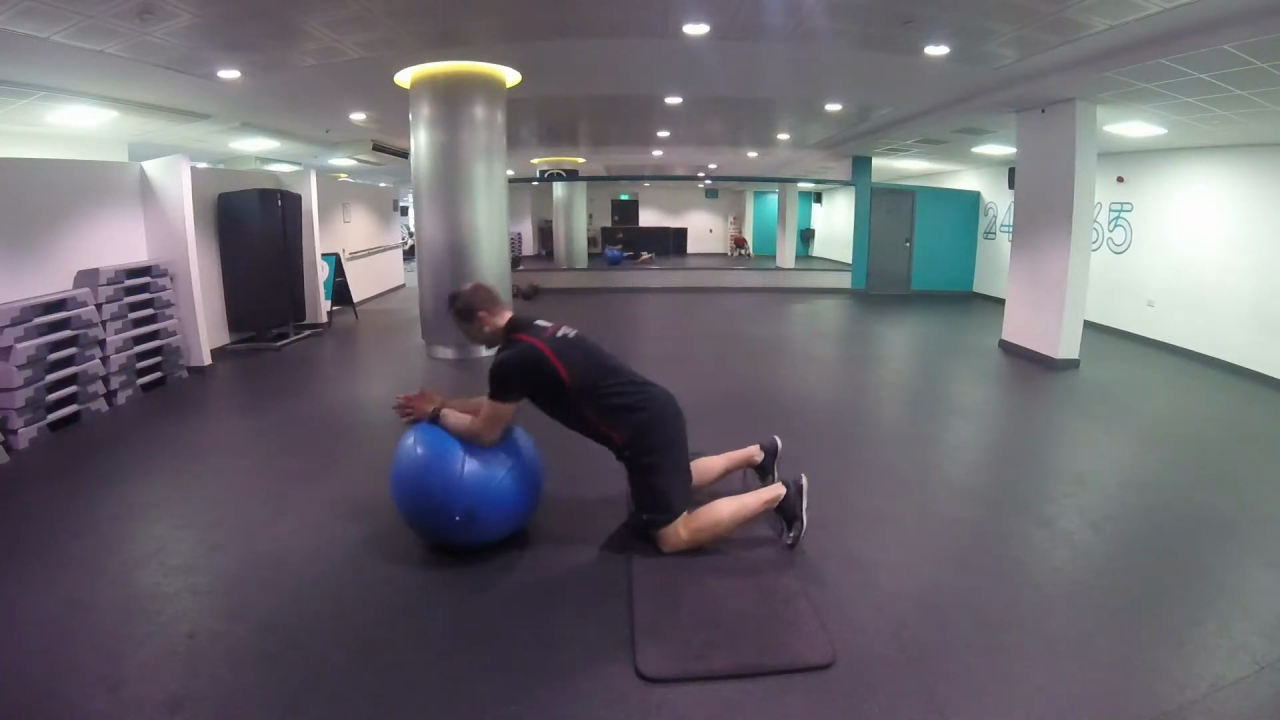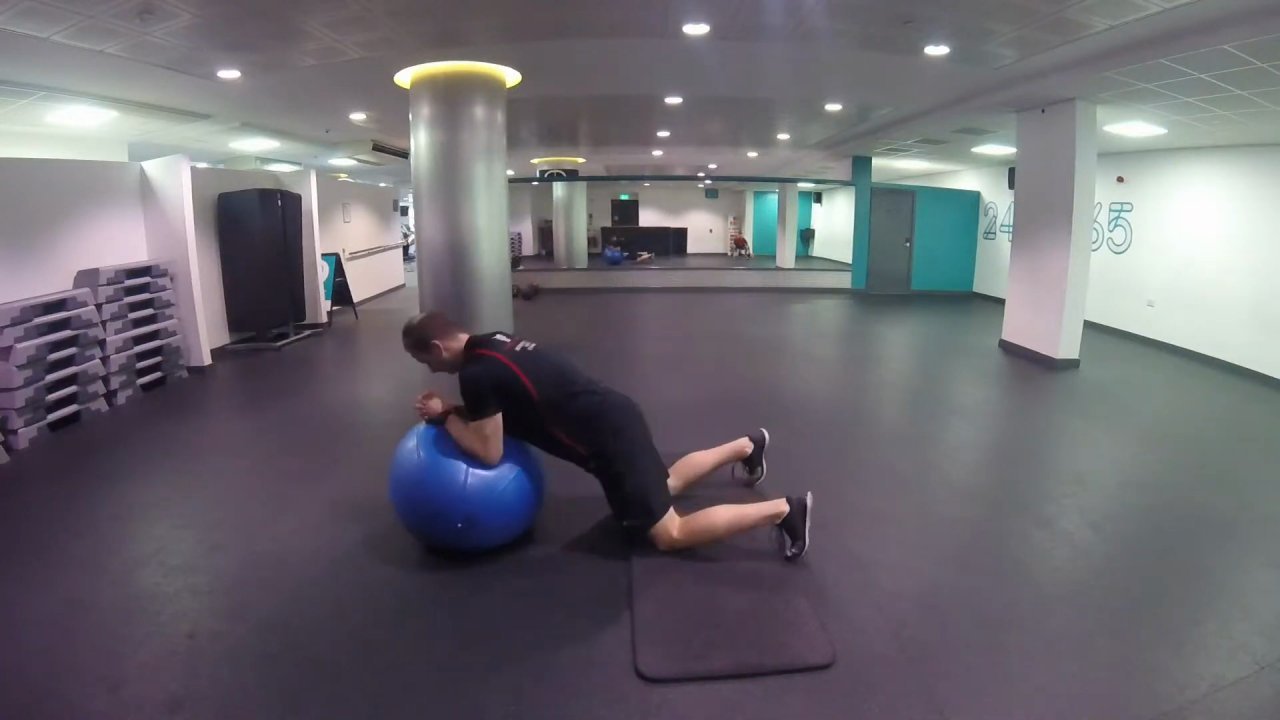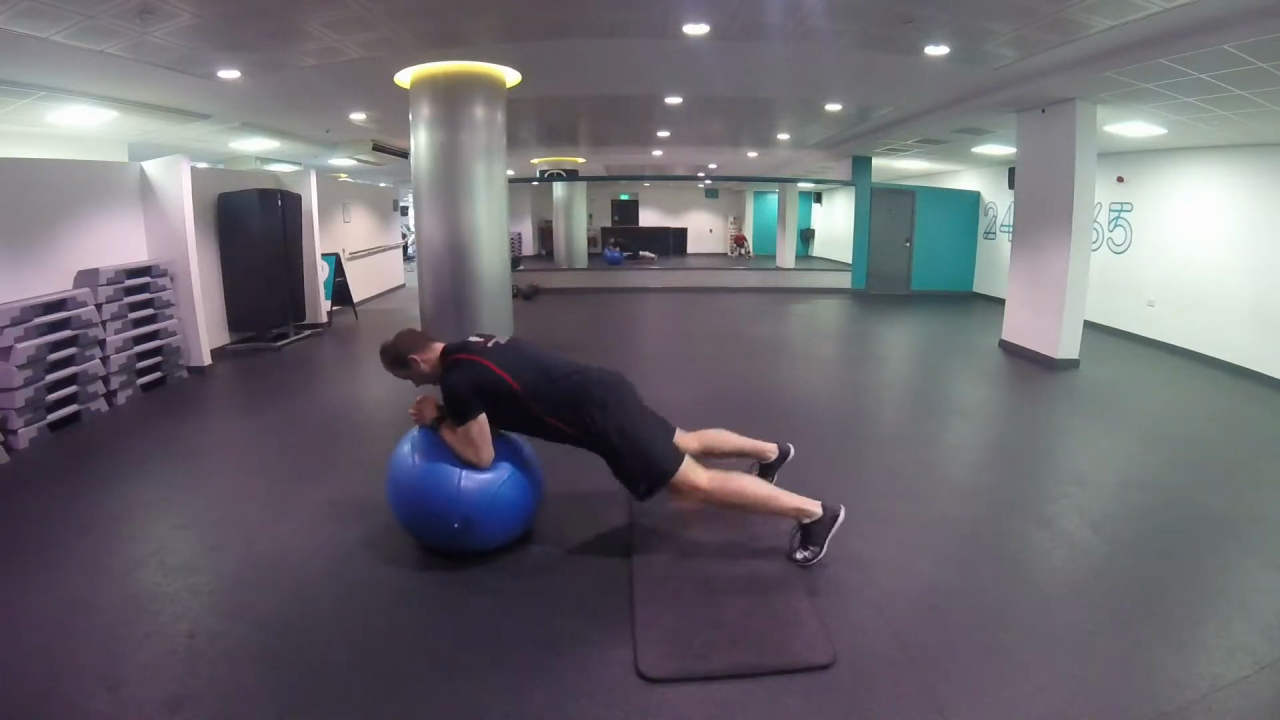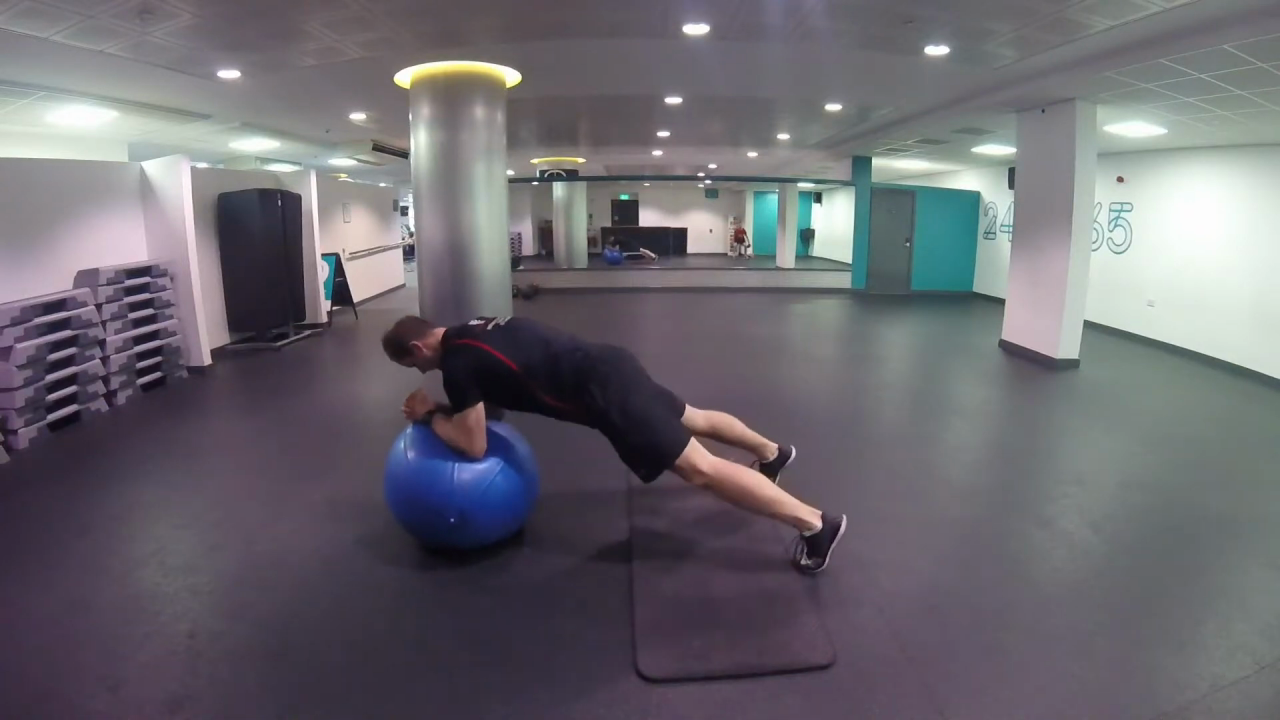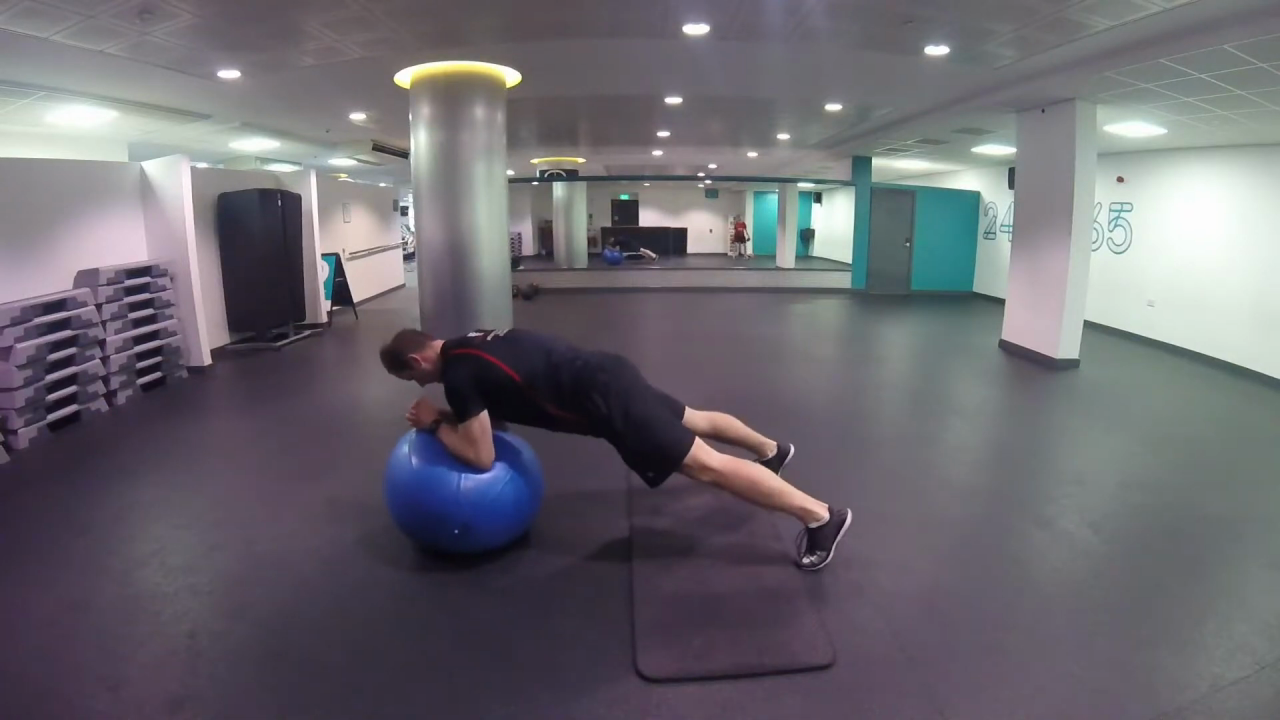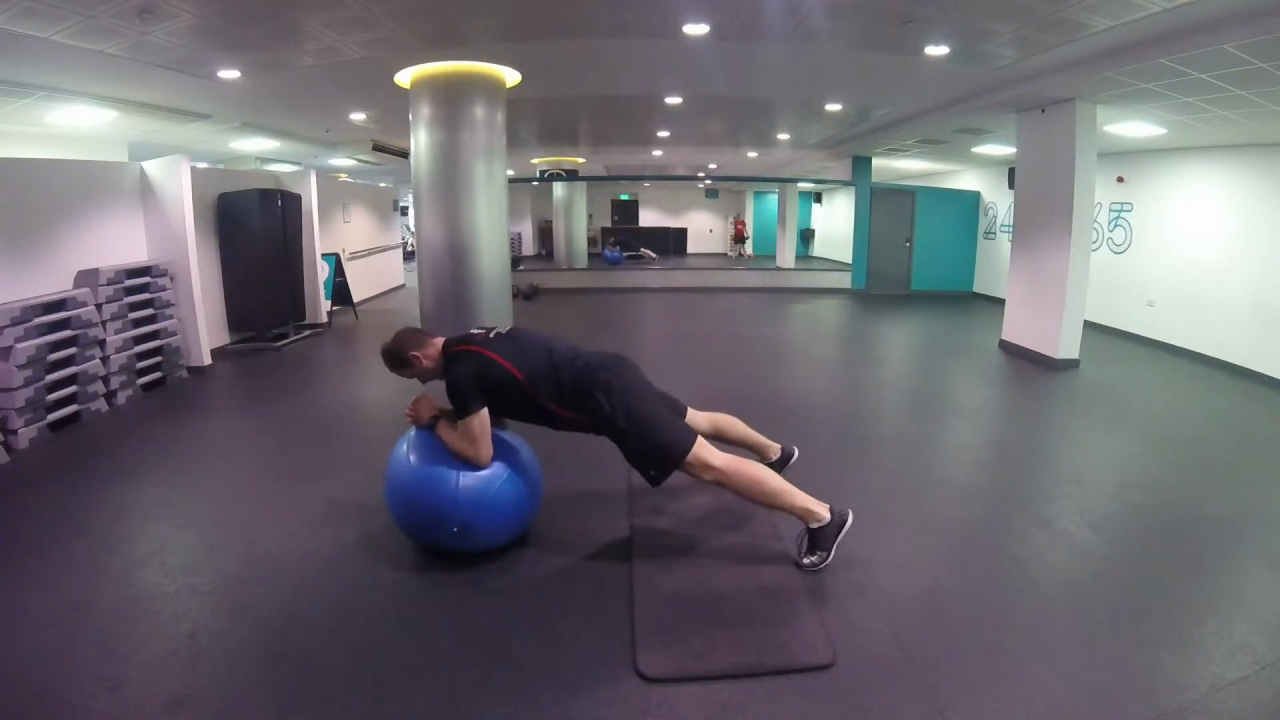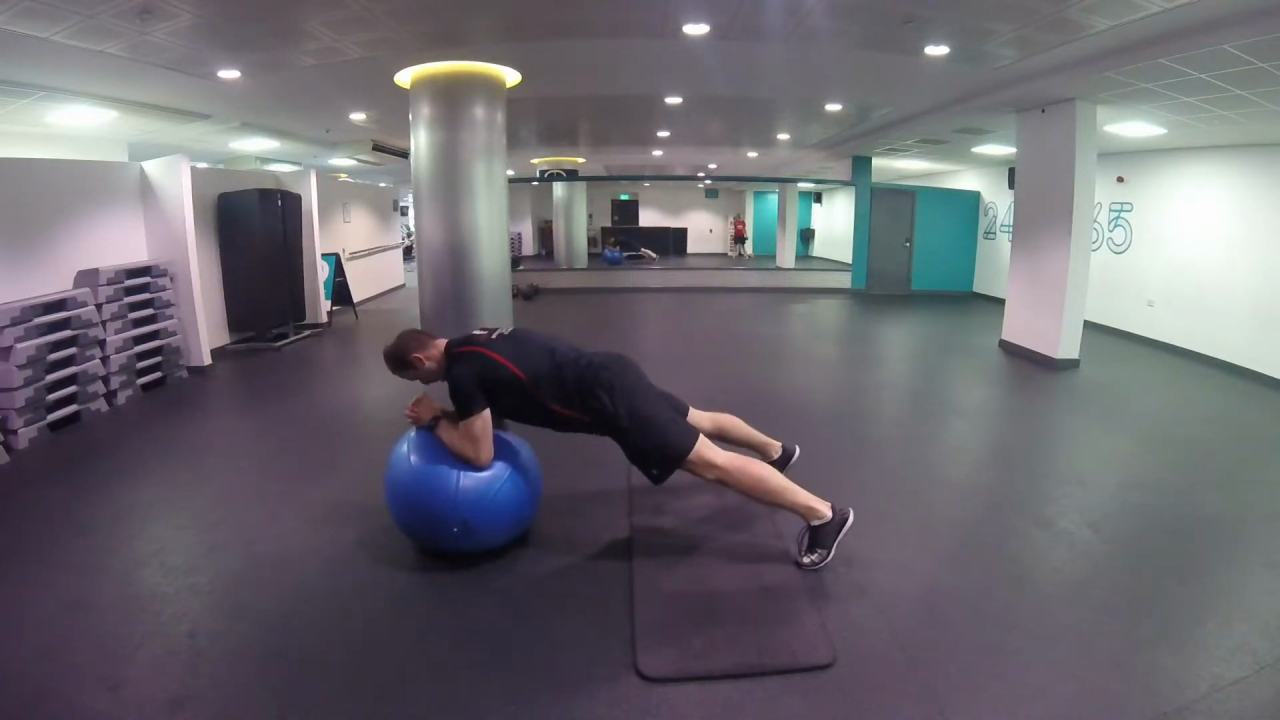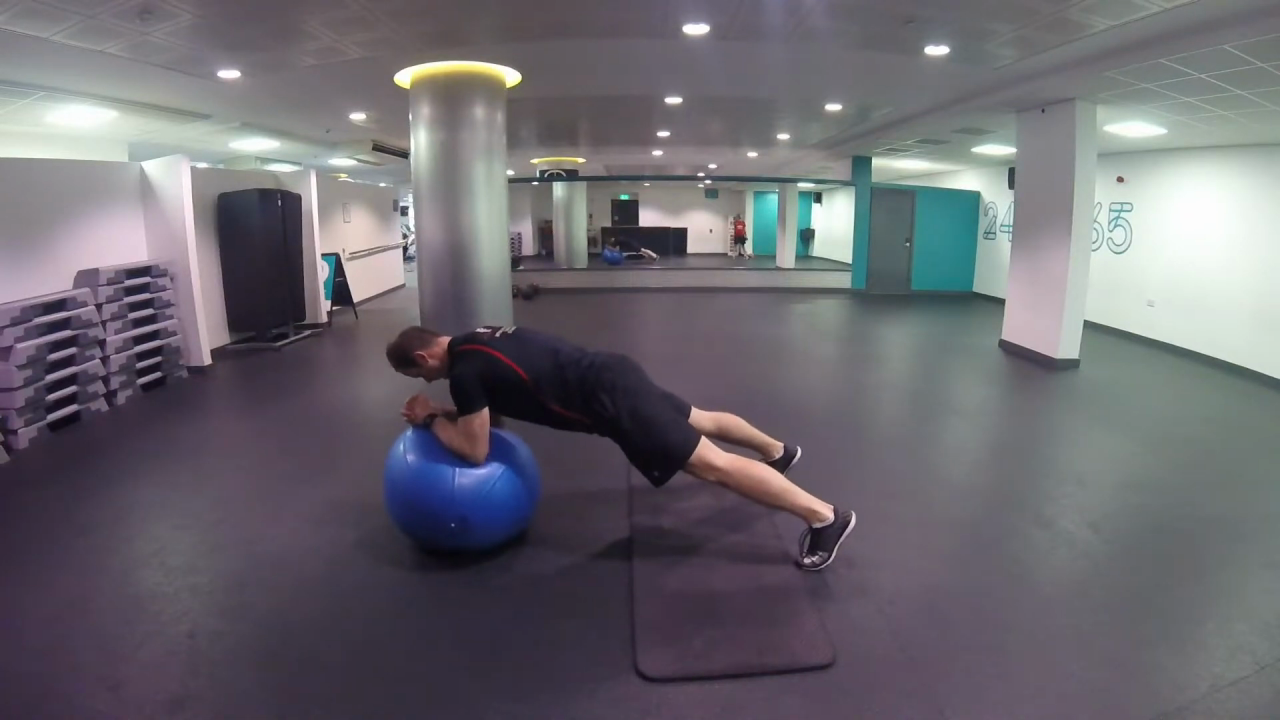
dt=0.3s
person 1, frame 1
left shoulder: (516, 358)
right shoulder: (536, 331)
left elbow: (487, 432)
right elbow: (500, 404)
left wrist: (435, 413)
right wrist: (445, 403)
left hip: (645, 430)
right hip: (654, 411)
left knee: (674, 536)
right knee: (672, 485)
left ankle: (778, 494)
right ankle: (757, 454)
person 1, frame 2
left shoulder: (476, 373)
right shoulder: (492, 344)
left elbow: (489, 452)
right elbow: (498, 412)
left wrist: (445, 418)
right wrist: (454, 409)
left hip: (610, 437)
right hip: (615, 417)
left knee: (672, 534)
right knee: (667, 484)
left ankle: (785, 509)
right ankle: (747, 445)
person 1, frame 3
left shoulder: (456, 380)
right shoulder: (472, 347)
left elbow: (481, 456)
right elbow: (489, 409)
left wrist: (438, 422)
right wrist: (449, 414)
left hip: (599, 411)
right hip: (606, 390)
left knee: (694, 482)
right knee: (687, 444)
left ankle: (813, 512)
right ankle: (771, 451)
person 1, frame 4
left shoulder: (457, 364)
right shoulder: (472, 332)
left elbow: (474, 445)
right elbow: (494, 395)
left wrist: (429, 415)
right wrist: (448, 409)
left hip: (605, 391)
right hip: (611, 366)
left knee: (699, 468)
right knee: (696, 420)
left ankle: (815, 523)
right ankle: (772, 452)
person 1, frame 5
left shoulder: (458, 373)
right shoulder: (472, 345)
left elbow: (481, 455)
right elbow: (492, 407)
left wrist: (434, 424)
right wrist: (449, 416)
left hip: (605, 400)
right hip: (609, 373)
left knee: (706, 465)
right knee: (696, 422)
left ankle: (821, 517)
right ankle: (772, 450)
person 1, frame 6
left shoulder: (459, 371)
right shoulder: (472, 342)
left elbow: (479, 452)
right elbow: (493, 404)
left wrist: (434, 420)
right wrist: (452, 414)
left hip: (607, 401)
right hip: (610, 375)
left knee: (707, 463)
right knee: (699, 423)
left ankle: (822, 517)
right ankle: (776, 452)
person 1, frame 7
left shoulder: (462, 371)
right shoulder: (474, 344)
left elbow: (480, 454)
right elbow: (494, 407)
left wrist: (434, 421)
right wrist: (451, 415)
left hip: (609, 400)
right hip: (612, 374)
left knee: (710, 461)
right knee: (700, 423)
left ankle: (822, 515)
right ankle: (777, 451)
person 1, frame 8
left shoulder: (465, 370)
right shoulder: (477, 340)
left elbow: (476, 450)
right elbow: (499, 402)
left wrist: (430, 418)
right wrist: (448, 412)
left hip: (611, 403)
right hip: (614, 375)
left knee: (711, 464)
right knee: (701, 422)
left ankle: (824, 516)
right ankle: (778, 450)
